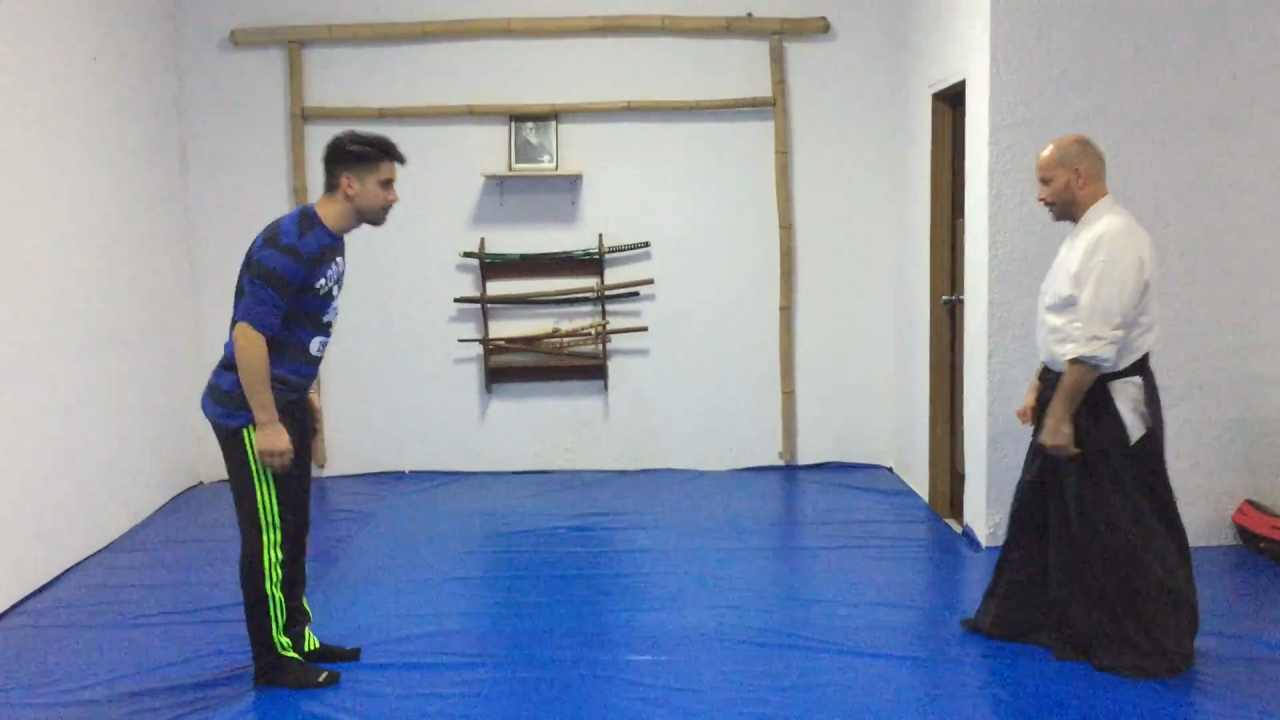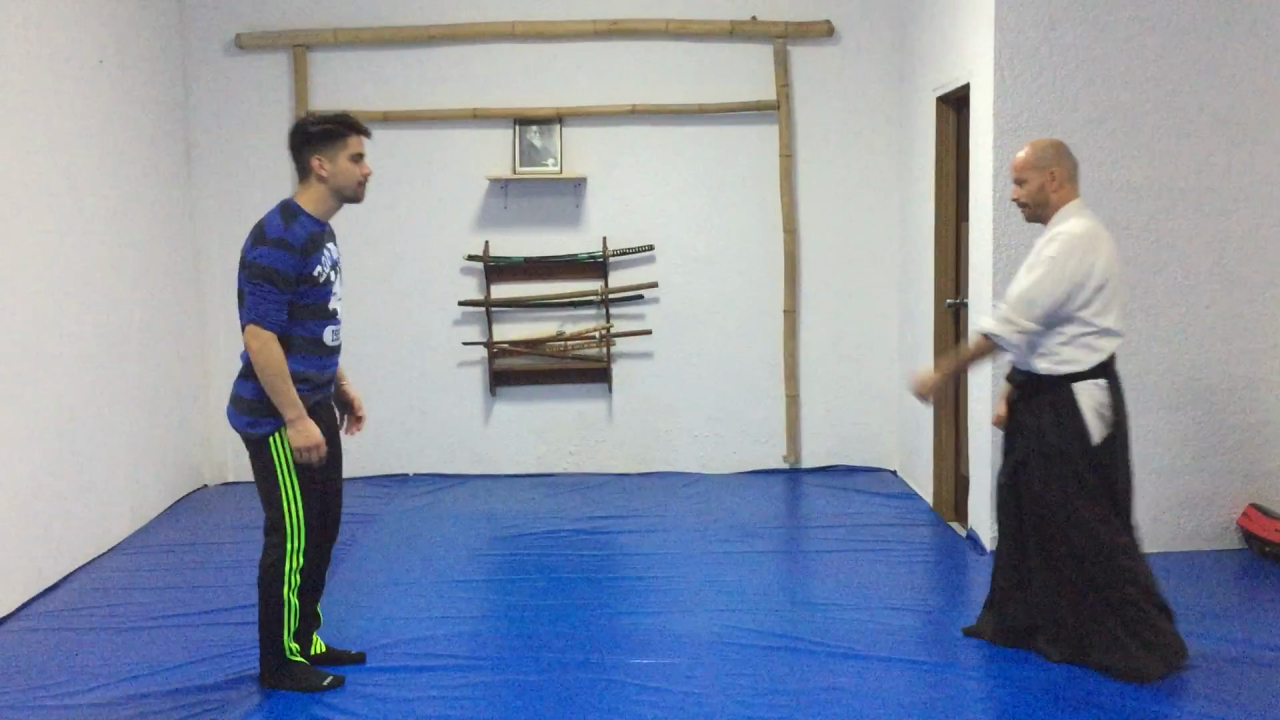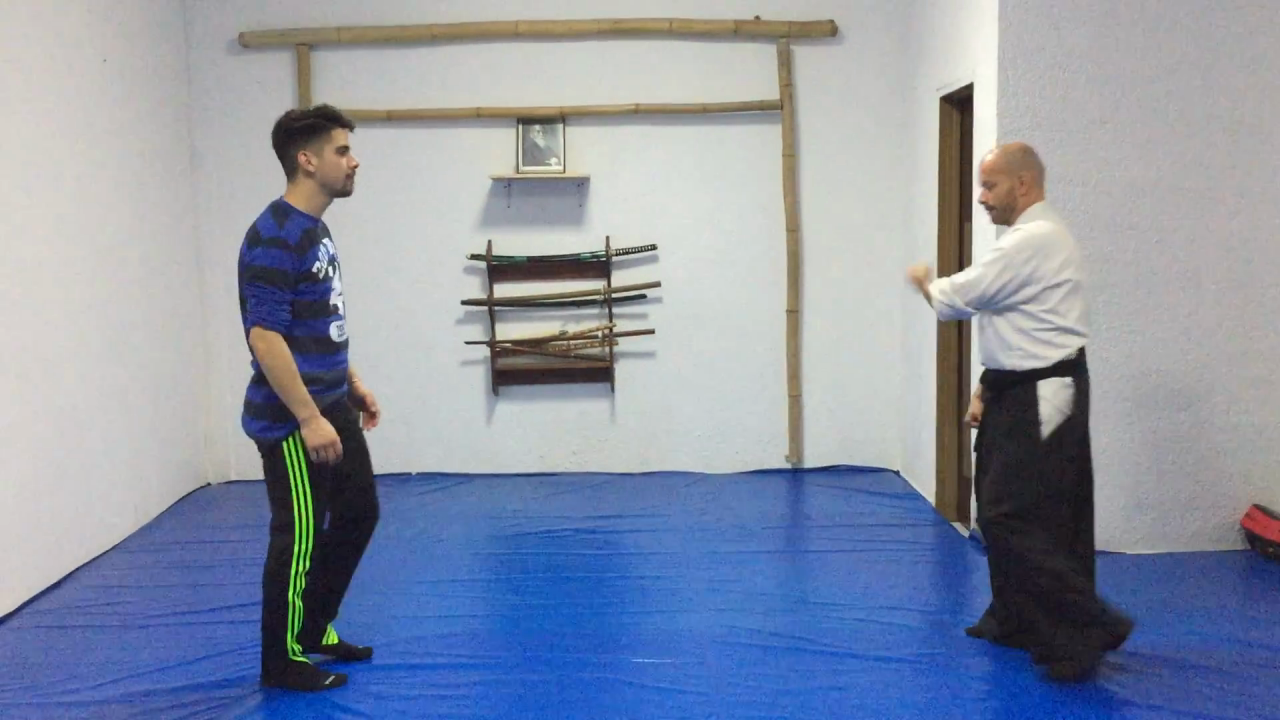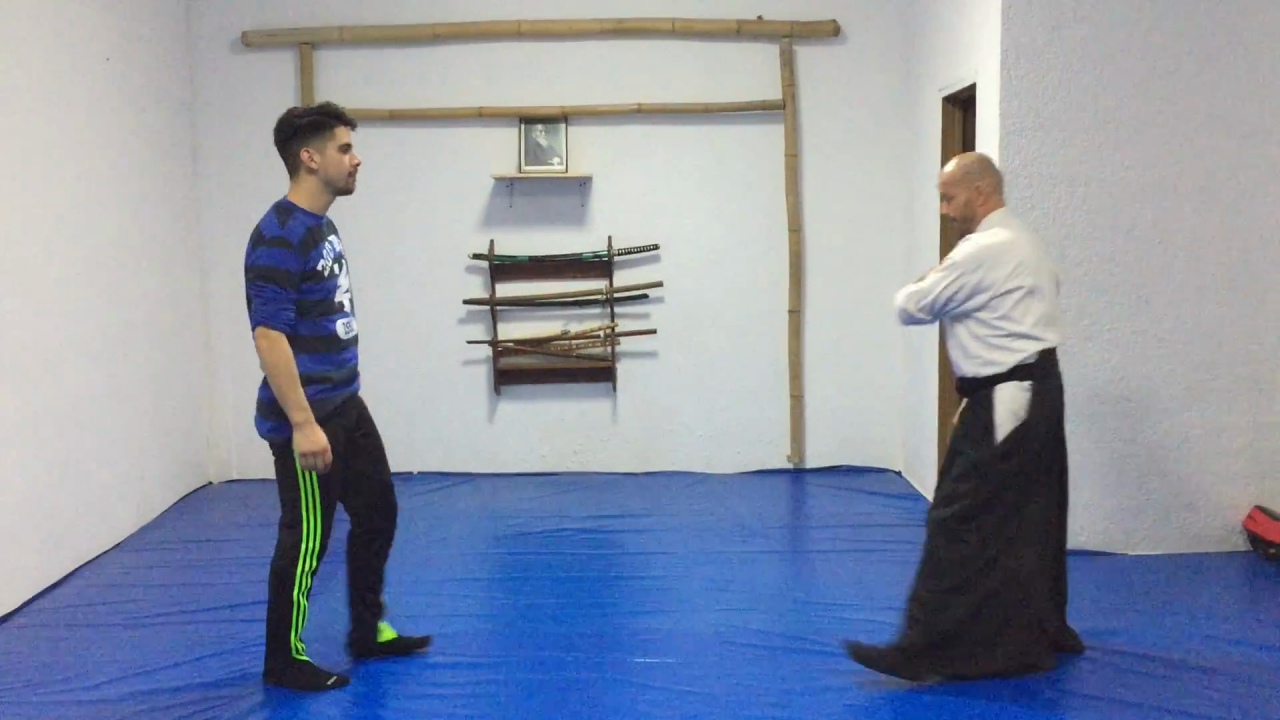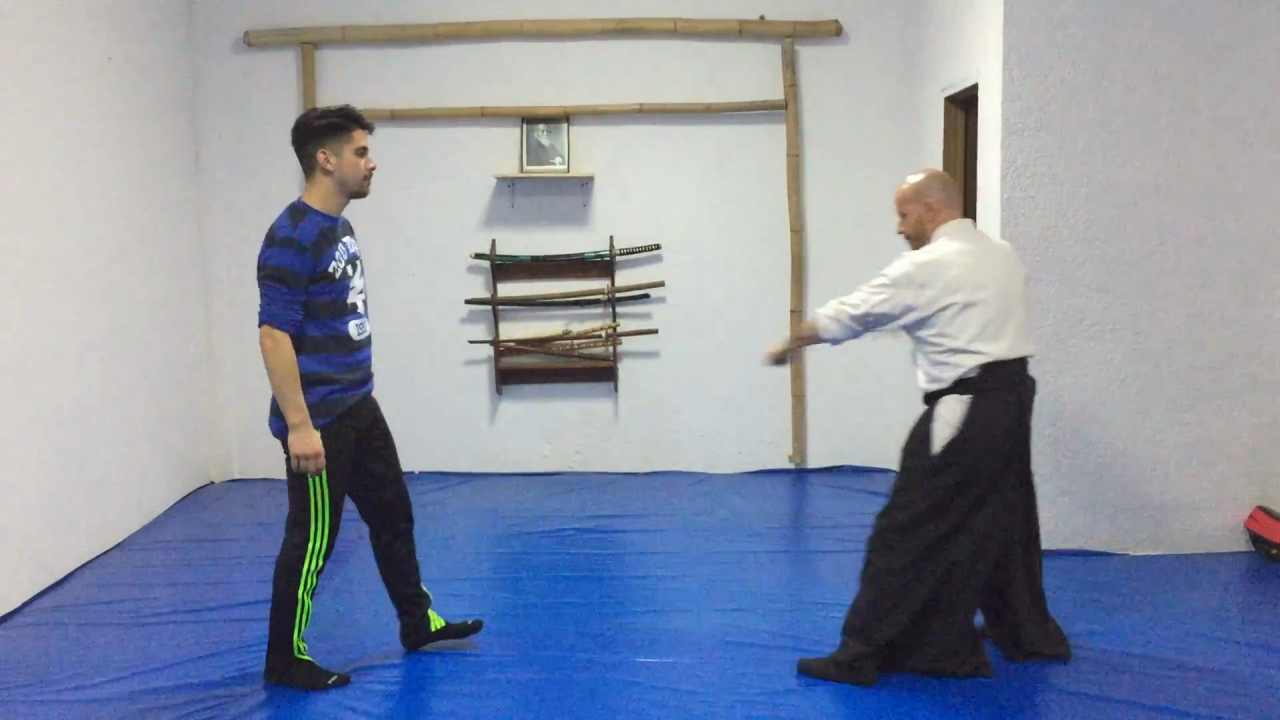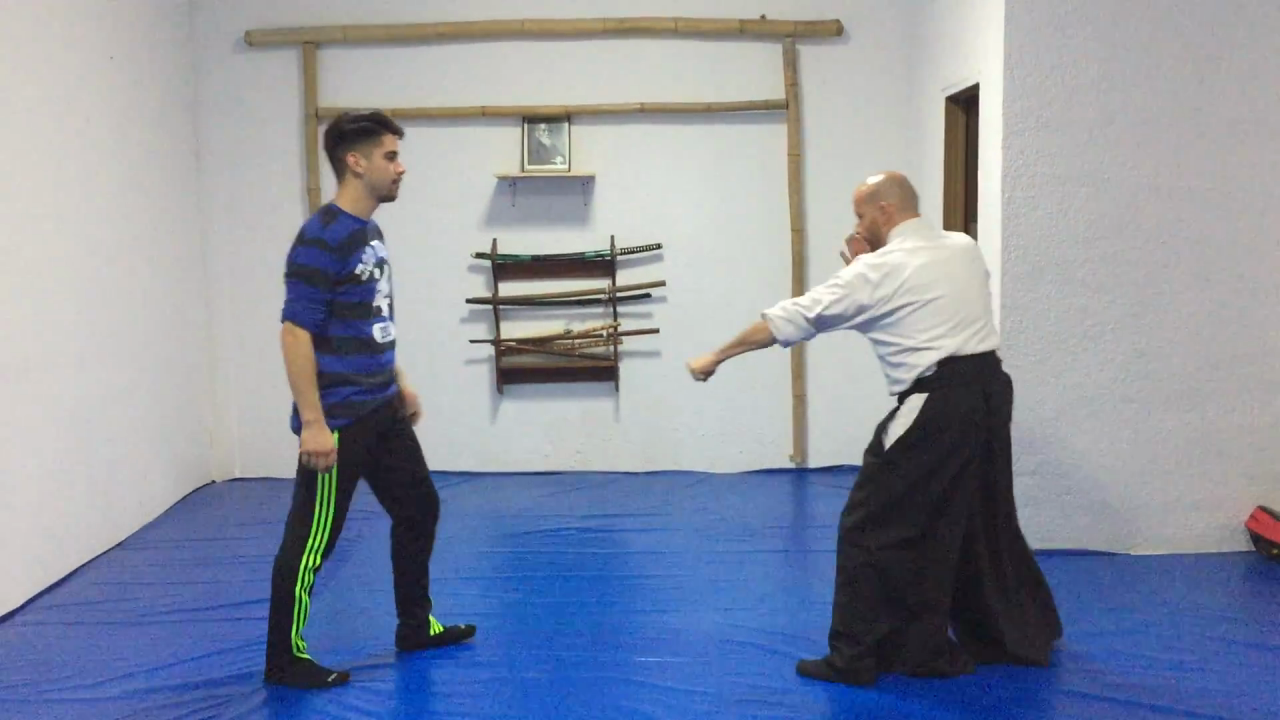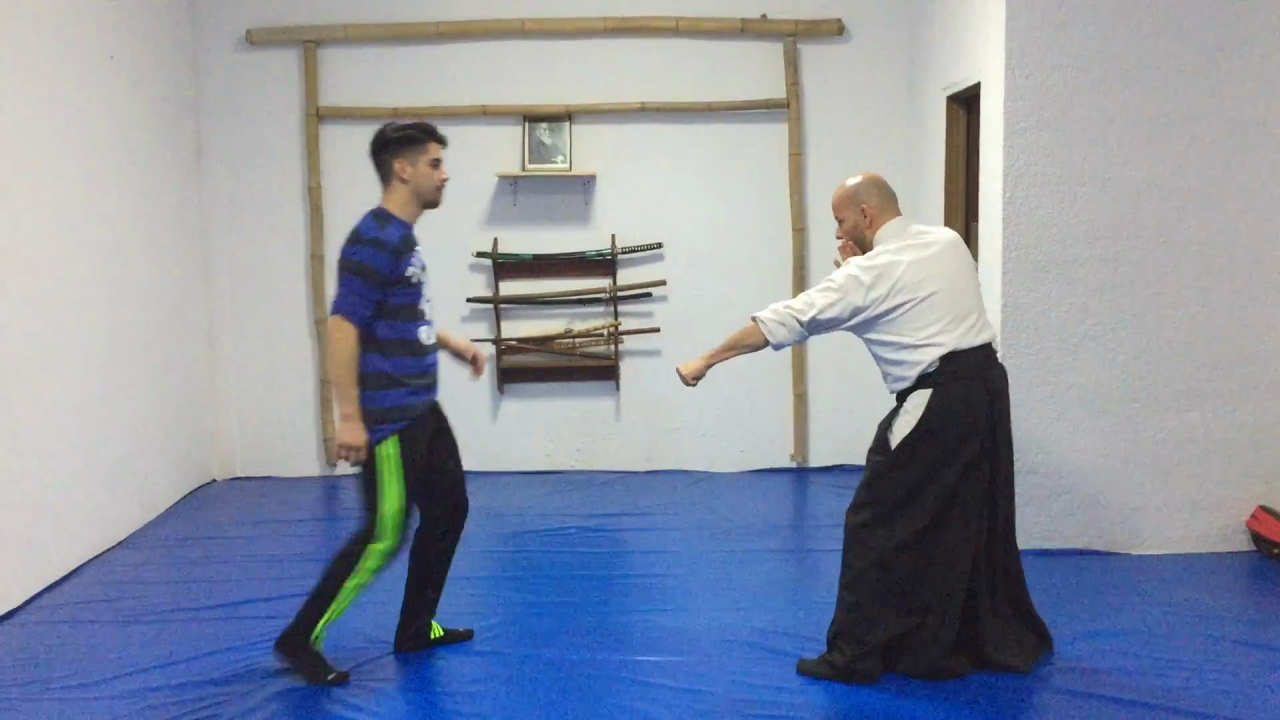
dt=0.2s
person 1, frame 1
left shoulder: (331, 241)
right shoulder: (289, 244)
right elbow: (249, 335)
left wrist: (304, 396)
right wrist: (267, 423)
left hip: (286, 402)
right hip: (249, 412)
left knee: (293, 527)
right knee: (269, 532)
left ankle: (296, 636)
right ankle: (275, 658)
person 1, frame 2
left shoulder: (321, 231)
right shoulder: (278, 237)
right elbow: (259, 335)
left wrist: (341, 388)
right wrist: (296, 420)
left hip: (315, 406)
right hip: (276, 417)
left knee: (323, 526)
right knee: (293, 536)
left ankle: (306, 639)
right ankle: (280, 661)
person 1, frame 3
left shoulder: (316, 228)
right shoulder: (274, 237)
right elbow: (265, 337)
left wrist: (353, 384)
right wrist: (308, 418)
left hip: (330, 406)
right hip: (290, 420)
left knee: (359, 515)
right knee: (300, 538)
left ankle: (316, 632)
right ankle: (283, 660)
person 1, frame 4
left shoulder: (323, 227)
right shoulder: (278, 236)
right elbow: (269, 336)
right wrist: (302, 424)
left hip: (344, 405)
right hip: (303, 417)
left knee: (378, 512)
right knee: (306, 537)
left ankle: (369, 630)
right ankle: (284, 660)
person 1, frame 5
left shoulder: (340, 228)
right shoulder: (292, 237)
right elbow: (274, 336)
right wrist: (298, 426)
left hip: (358, 407)
right hip: (319, 419)
left knee: (392, 514)
right knee: (312, 537)
left ankle: (418, 621)
right ankle: (286, 660)
person 1, frame 6
left shoulder: (370, 232)
right shoulder: (324, 238)
right elbow: (296, 333)
left wrist: (399, 382)
right wrist: (313, 422)
left hip: (380, 409)
right hip: (338, 418)
left knee: (419, 509)
right knee: (313, 536)
left ankle: (416, 625)
right ankle: (285, 657)
person 1, frame 7
left shoulder: (404, 236)
right shoulder: (375, 239)
right elbow: (344, 327)
left wrist: (452, 344)
right wrist: (350, 416)
left hip: (421, 409)
right hip: (387, 418)
left knee: (448, 510)
right knee: (383, 535)
left ankle: (417, 628)
right ankle: (301, 639)
person 2, frame 1
left shoulder: (1114, 238)
right shoulder: (1085, 234)
left elbow: (1095, 344)
left wrist: (1062, 415)
right wrist: (1039, 389)
left hip: (1107, 403)
right hip: (1071, 395)
left knee: (1127, 530)
right knee: (1040, 508)
left ankle: (1153, 646)
right ankle: (1023, 615)
person 2, frame 2
left shoulder: (1075, 239)
right shoulder: (1061, 236)
left elbow: (1011, 325)
left wrist: (944, 370)
right wrist: (1013, 393)
left hip: (1074, 404)
right hip: (1045, 398)
left knee: (1089, 526)
right knee: (1026, 513)
left ankle: (1142, 645)
right ankle: (1022, 619)
person 2, frame 3
left shoulder: (1032, 242)
right shoulder: (1033, 239)
left elbow: (957, 298)
left wrist: (926, 282)
right wrist: (985, 391)
left hip: (1041, 400)
right hip: (1021, 394)
left knee: (1010, 515)
right knee: (1008, 511)
left ankle: (1084, 631)
right ankle: (1021, 621)
person 2, frame 4
left shoulder: (987, 251)
right shoulder: (1021, 245)
left elbow: (912, 308)
left wrist: (930, 281)
right wrist: (971, 396)
left hip: (1009, 402)
right hip: (1029, 396)
left knee: (960, 522)
right knee: (1022, 521)
left ankle: (925, 649)
right ankle: (1040, 632)
person 2, frame 5
left shoulder: (925, 266)
right shoulder: (1003, 254)
left elbow: (842, 318)
left wrist: (789, 343)
left hip: (965, 413)
right hip: (1008, 401)
left knee: (906, 532)
right knee: (997, 524)
left ankle: (861, 656)
right ankle: (1027, 633)
person 2, frame 6
left shoulder: (880, 270)
right shoulder: (964, 248)
left elbow: (794, 317)
left wrist: (718, 356)
left hip: (936, 408)
right hip: (988, 395)
left knee: (873, 527)
right knee: (983, 521)
left ankle: (855, 656)
right ankle: (1018, 635)
person 2, frame 7
left shoulder: (869, 272)
right shoulder: (949, 243)
left elbow: (785, 320)
left wrist: (706, 360)
left hip: (939, 403)
right hip: (985, 389)
left knee: (878, 526)
right knee: (979, 521)
left ankle: (855, 655)
right ankle: (1004, 640)
